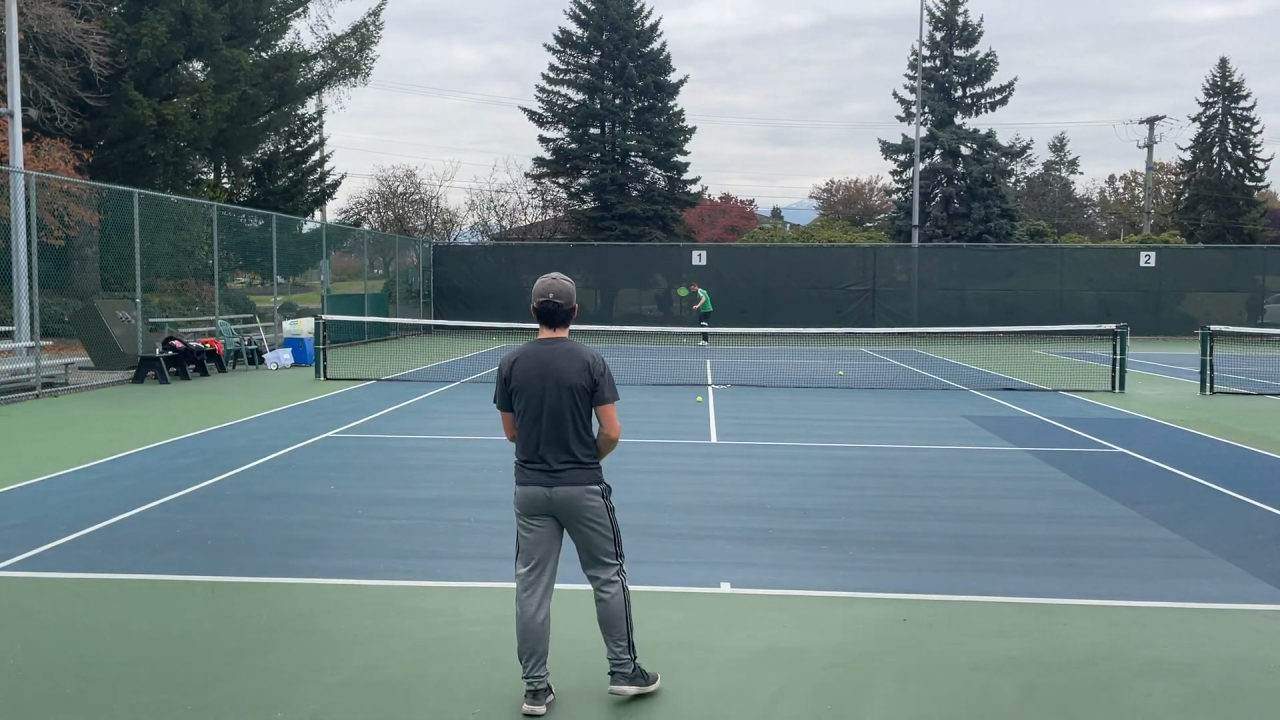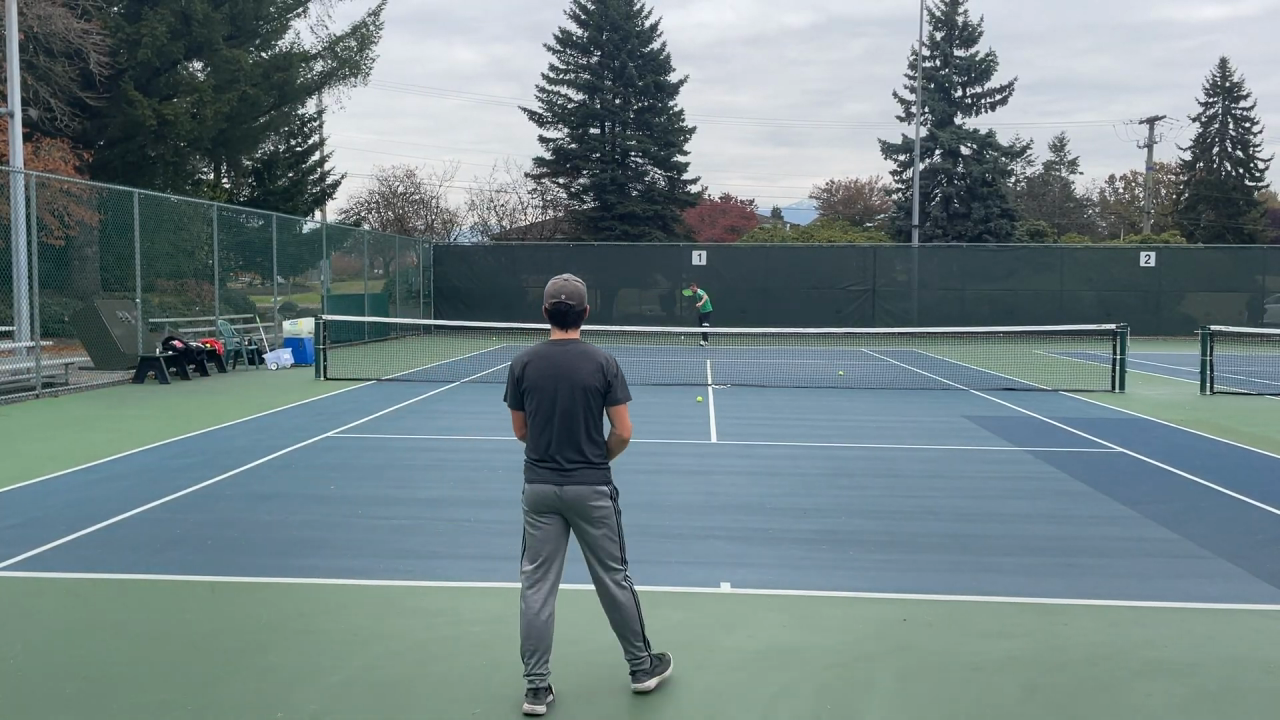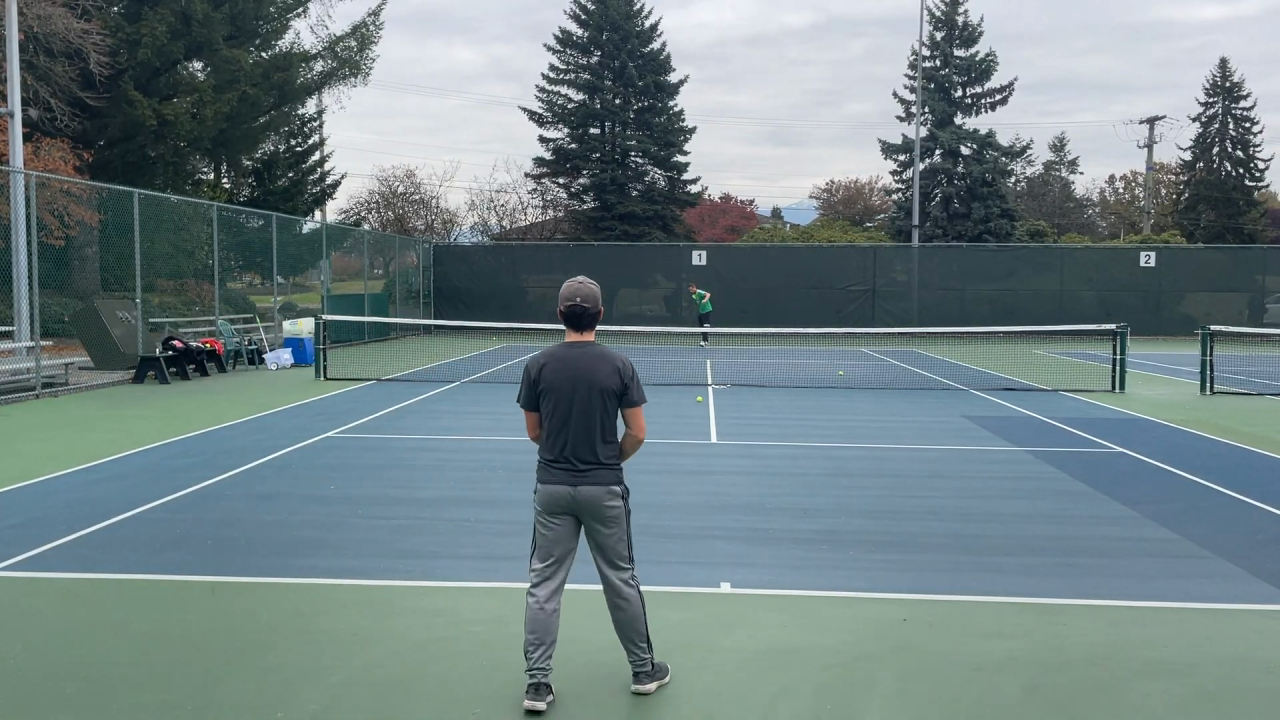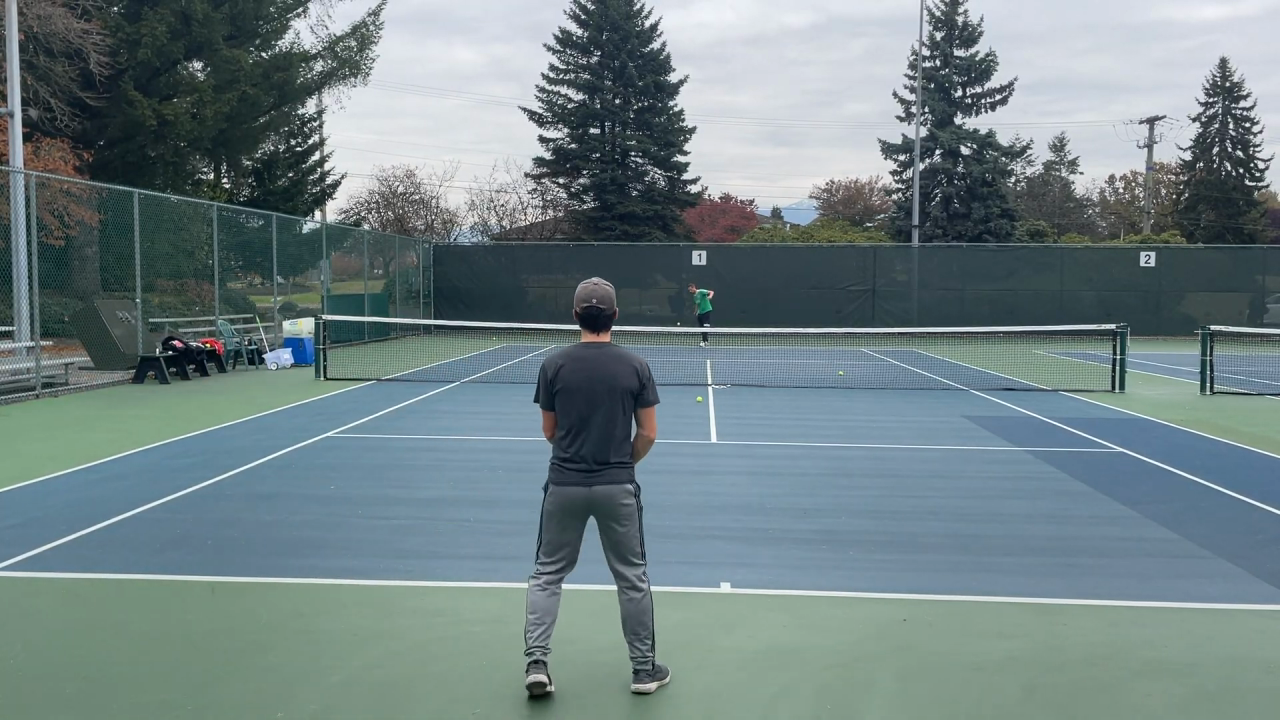
dt=0.1s
person 1, frame 1
left shoulder: (511, 363)
right shoulder: (590, 361)
left elbow: (511, 432)
right elbow: (611, 432)
left hip: (530, 488)
right hip: (583, 487)
left knee: (532, 588)
right knee: (609, 575)
right ankle: (624, 671)
person 1, frame 2
left shoulder: (522, 363)
right shoulder: (603, 363)
left elbow: (520, 430)
right elbow: (623, 433)
left hip: (539, 487)
right hip: (591, 486)
left knee: (536, 586)
right knee: (613, 578)
right ankle: (641, 666)
person 1, frame 3
left shoulder: (538, 364)
right shoulder: (619, 365)
left elbow: (534, 432)
right elbow: (636, 435)
left hip: (552, 487)
right hip: (603, 489)
left knee: (544, 581)
right knee: (619, 579)
left ankle: (538, 679)
right ankle: (643, 669)
person 1, frame 4
left shoulder: (554, 364)
right shoulder: (635, 365)
left elbow: (549, 431)
right elbow: (648, 434)
left hip: (565, 485)
right hip: (617, 486)
left knee: (547, 574)
right knee: (631, 576)
left ankle: (537, 662)
right ankle: (644, 668)
